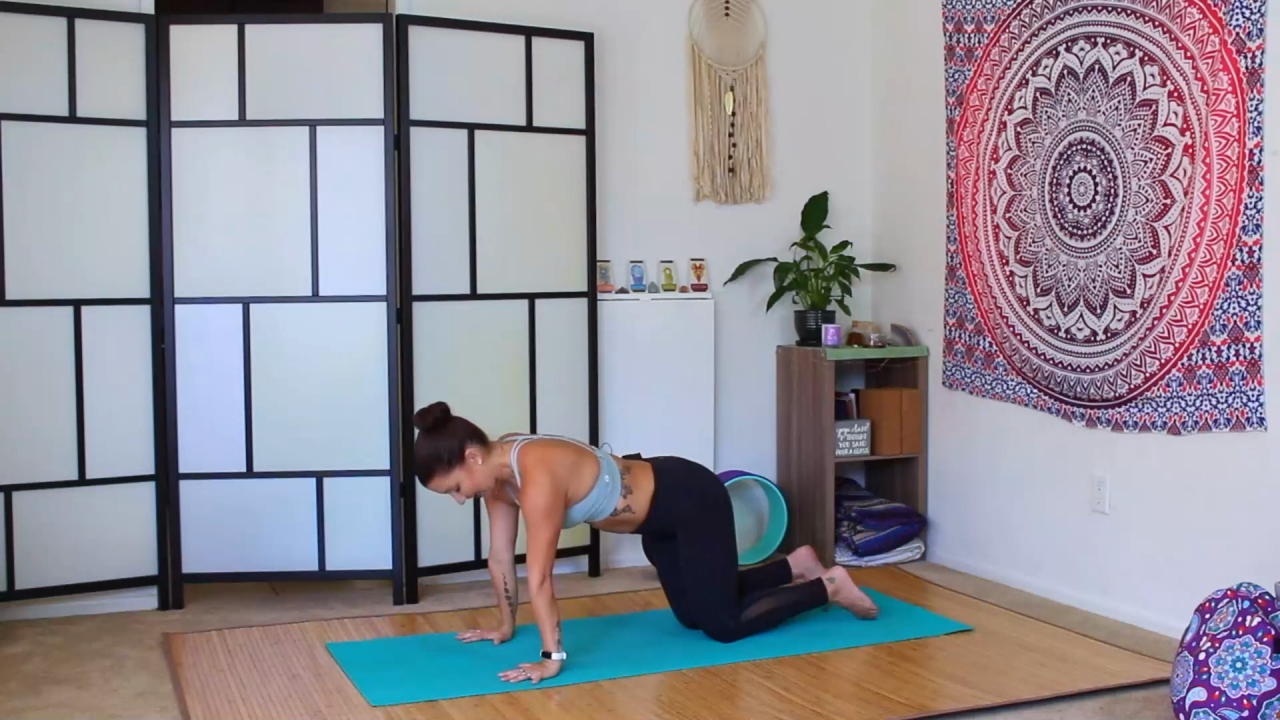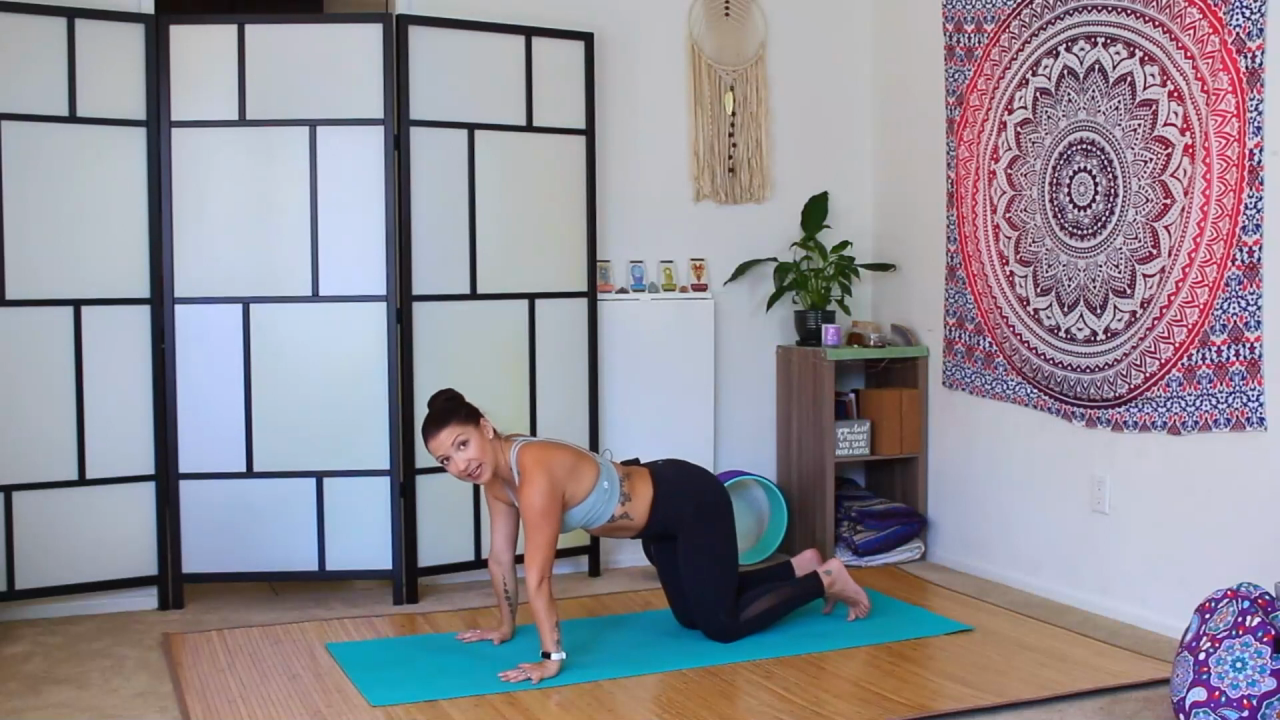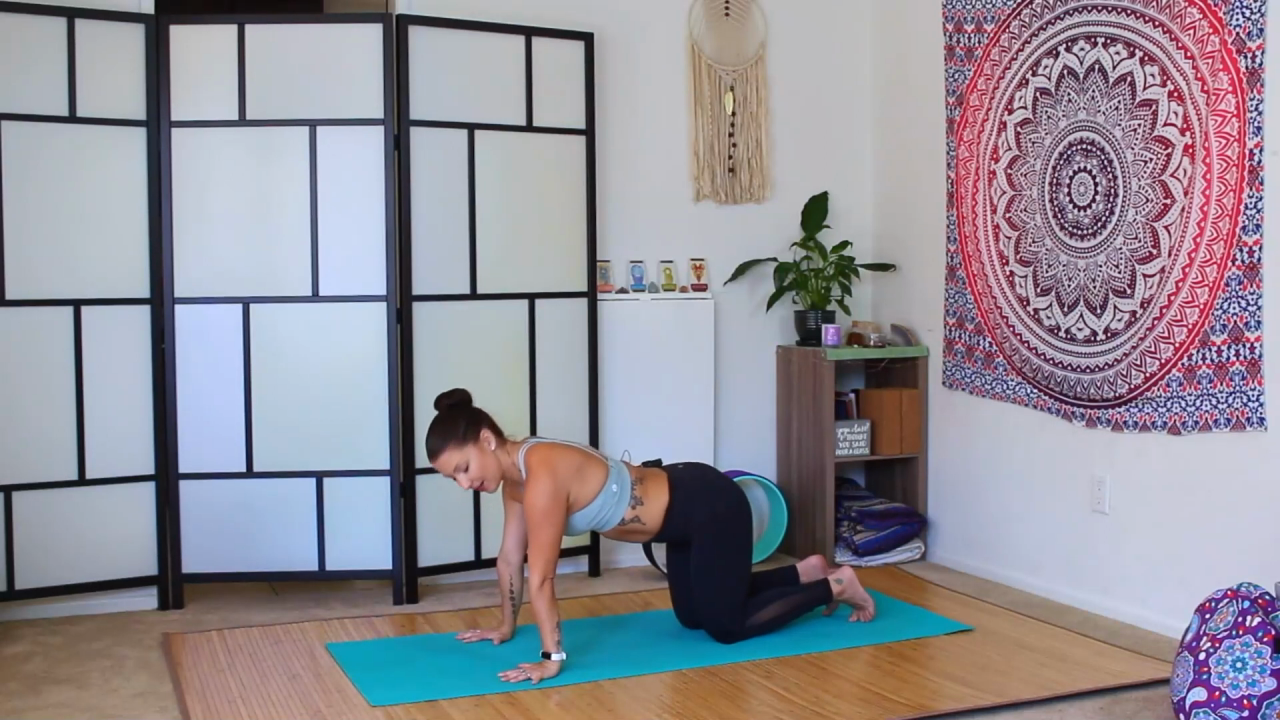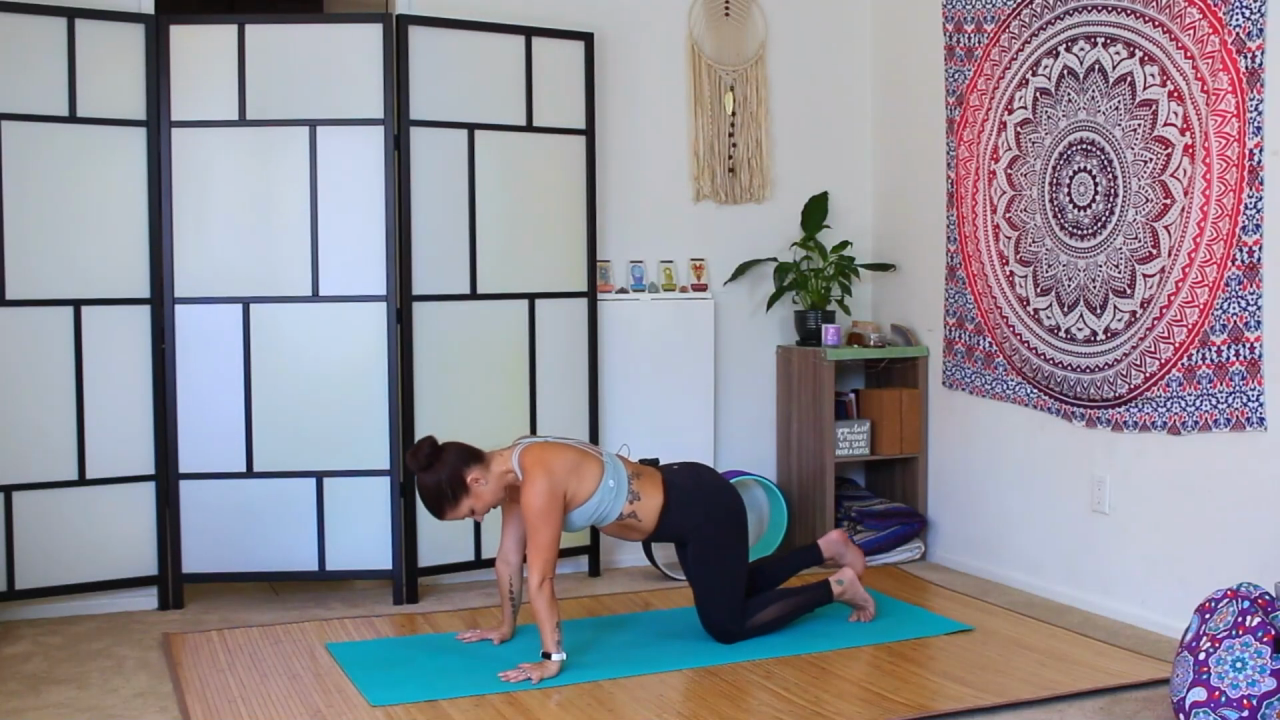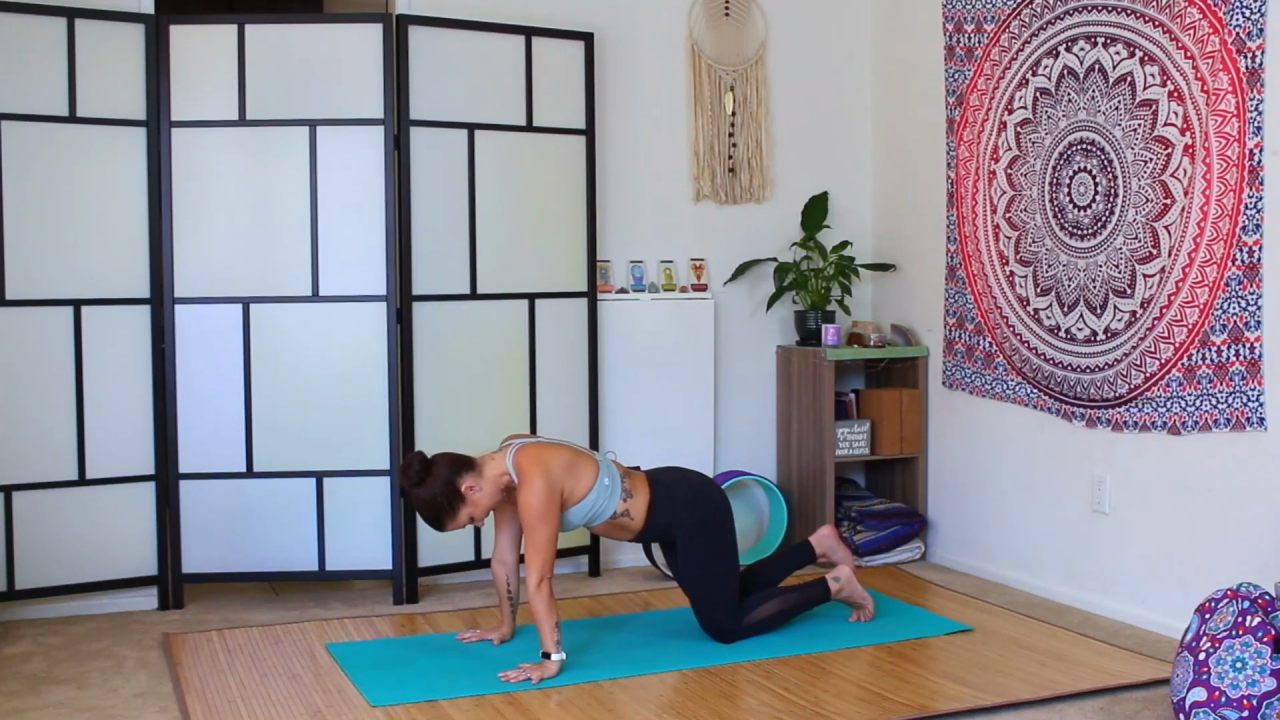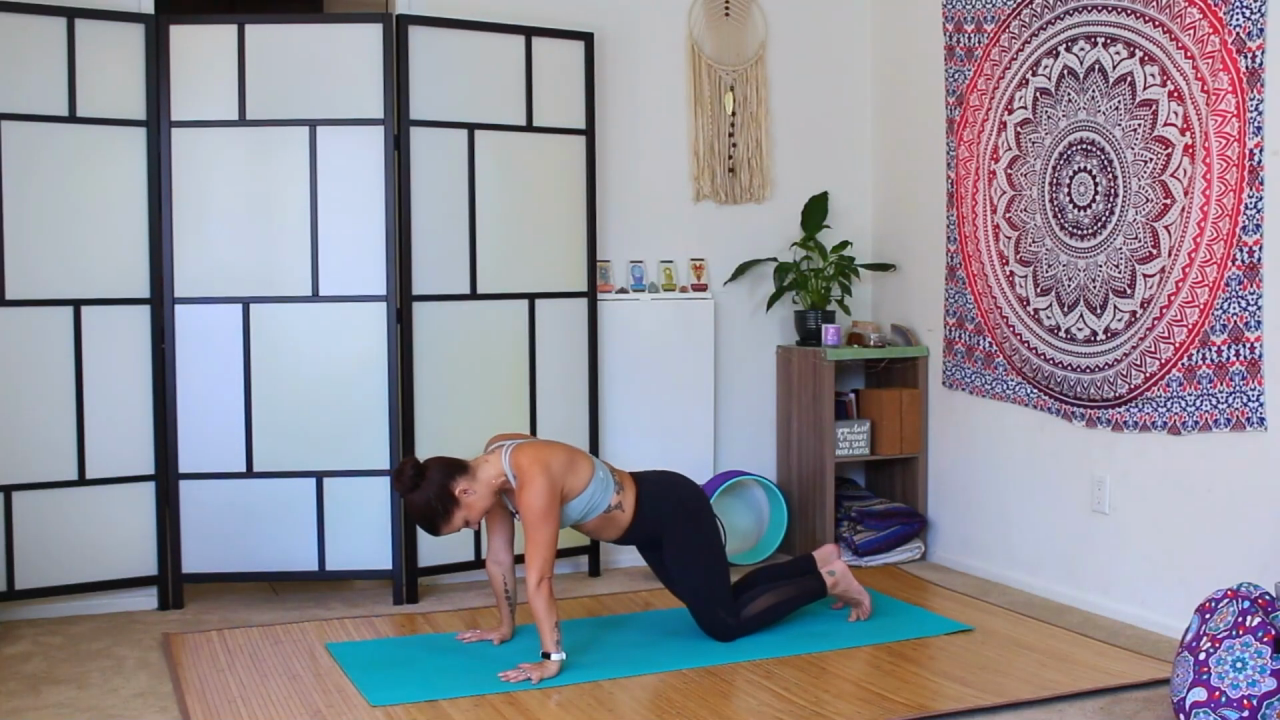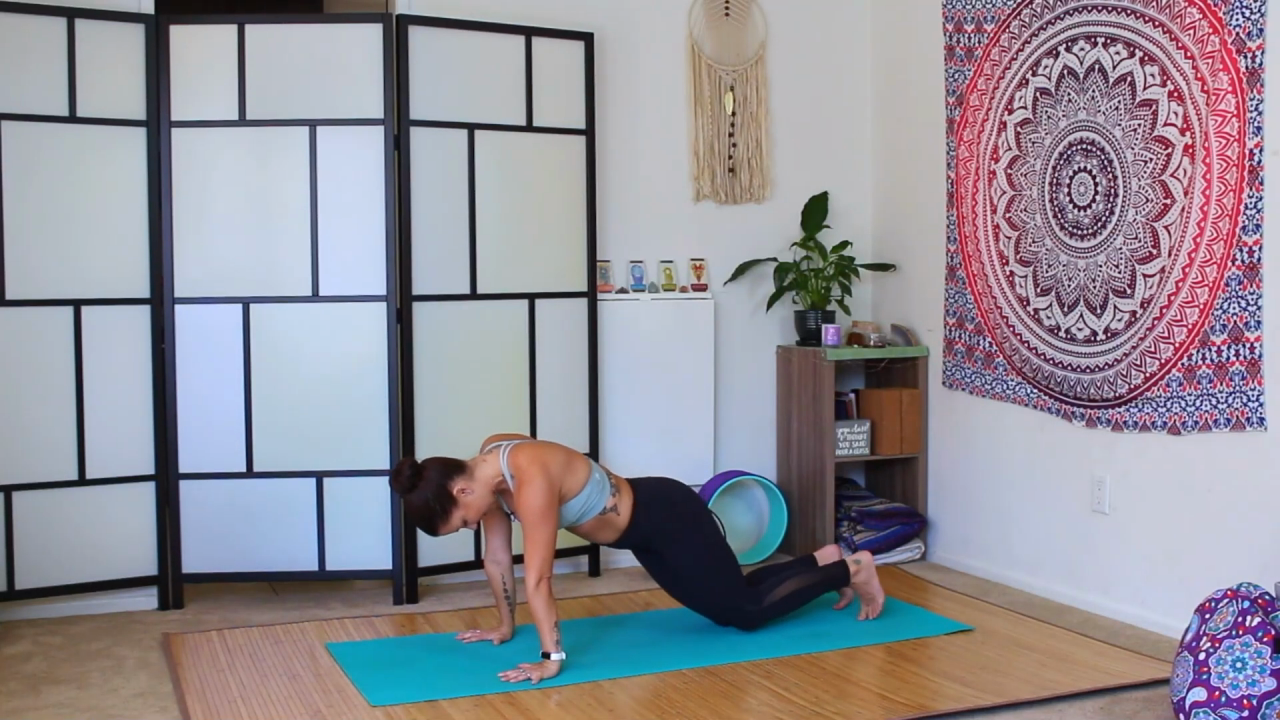
dt=0.5s
person 1, frame 1
left shoulder: (537, 472)
right shoulder: (497, 466)
left elbow: (539, 575)
right elbow: (500, 556)
left wrist: (552, 658)
right wrist: (506, 625)
left hip: (692, 498)
right hip: (661, 510)
left knee: (723, 624)
right knee: (692, 614)
left ankle: (828, 586)
right ankle: (796, 565)
person 1, frame 2
left shoulder: (535, 472)
right shoulder: (496, 471)
left elbow: (538, 576)
right elbow: (500, 557)
left wrist: (551, 658)
right wrist: (505, 625)
left hip: (692, 502)
right hip: (665, 509)
left knee: (721, 625)
right knee: (692, 615)
left ankle: (825, 580)
right ankle: (801, 566)
person 1, frame 3
left shoulder: (542, 476)
right shoulder: (515, 472)
left elbow: (541, 578)
right elbow: (510, 557)
left wrist: (552, 658)
right wrist: (506, 625)
left hip: (711, 508)
right hip: (687, 506)
left knee: (727, 627)
right knee: (691, 616)
left ankle: (835, 585)
right ankle: (805, 573)
person 1, frame 4
left shoulder: (537, 478)
right shoulder: (513, 469)
left elbow: (538, 577)
right elbow: (509, 557)
left wrist: (552, 658)
right wrist: (505, 626)
left hip: (706, 508)
right hip: (684, 497)
left knee: (726, 626)
right knee: (726, 592)
left ankle: (837, 586)
right ankle: (827, 547)
person 1, frame 5
left shoulder: (533, 478)
right shoulder: (502, 468)
left elbow: (538, 577)
right elbow: (504, 557)
left wrist: (552, 658)
right wrist: (505, 626)
left hip: (692, 508)
right hip: (666, 507)
left knee: (726, 626)
right knee: (723, 597)
left ankle: (835, 583)
right ankle: (817, 545)
person 1, frame 6
left shoulder: (532, 477)
right shoulder: (490, 469)
left elbow: (538, 577)
right elbow: (498, 558)
left wrist: (552, 658)
right wrist: (505, 626)
left hip: (674, 509)
right hip: (647, 522)
left knee: (723, 624)
right knee: (716, 603)
left ankle: (829, 580)
right ankle: (817, 560)
person 1, frame 7
left shoulder: (529, 478)
right shoulder: (486, 467)
left elbow: (537, 577)
right elbow: (496, 558)
left wrist: (551, 658)
right wrist: (504, 626)
left hip: (667, 515)
right hip: (641, 526)
left knee: (747, 610)
right knee: (721, 608)
left ankle: (850, 569)
right ankle: (821, 560)
